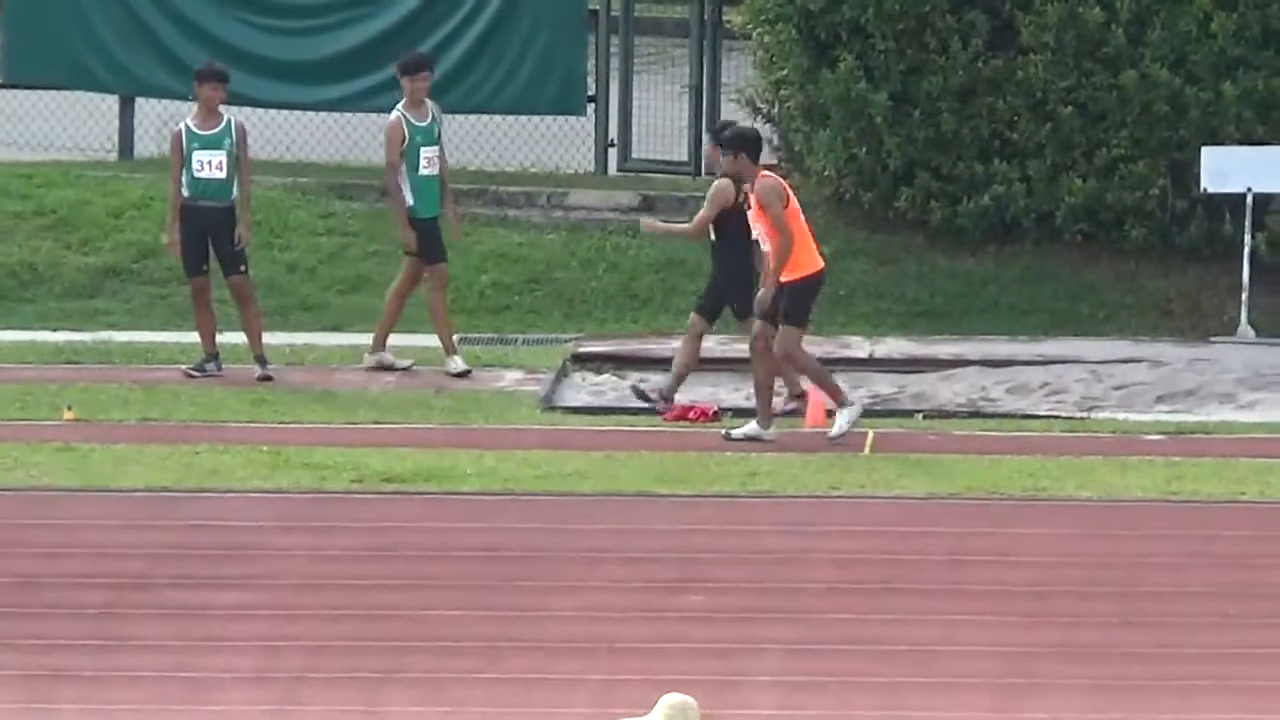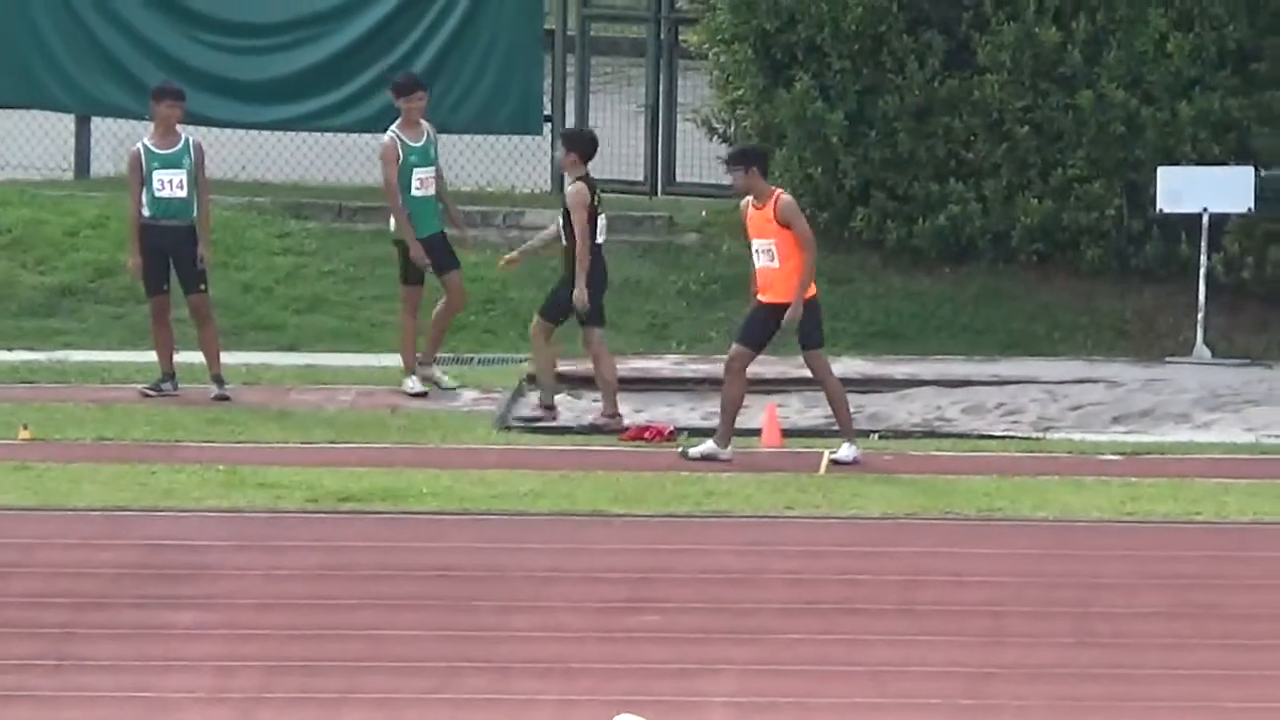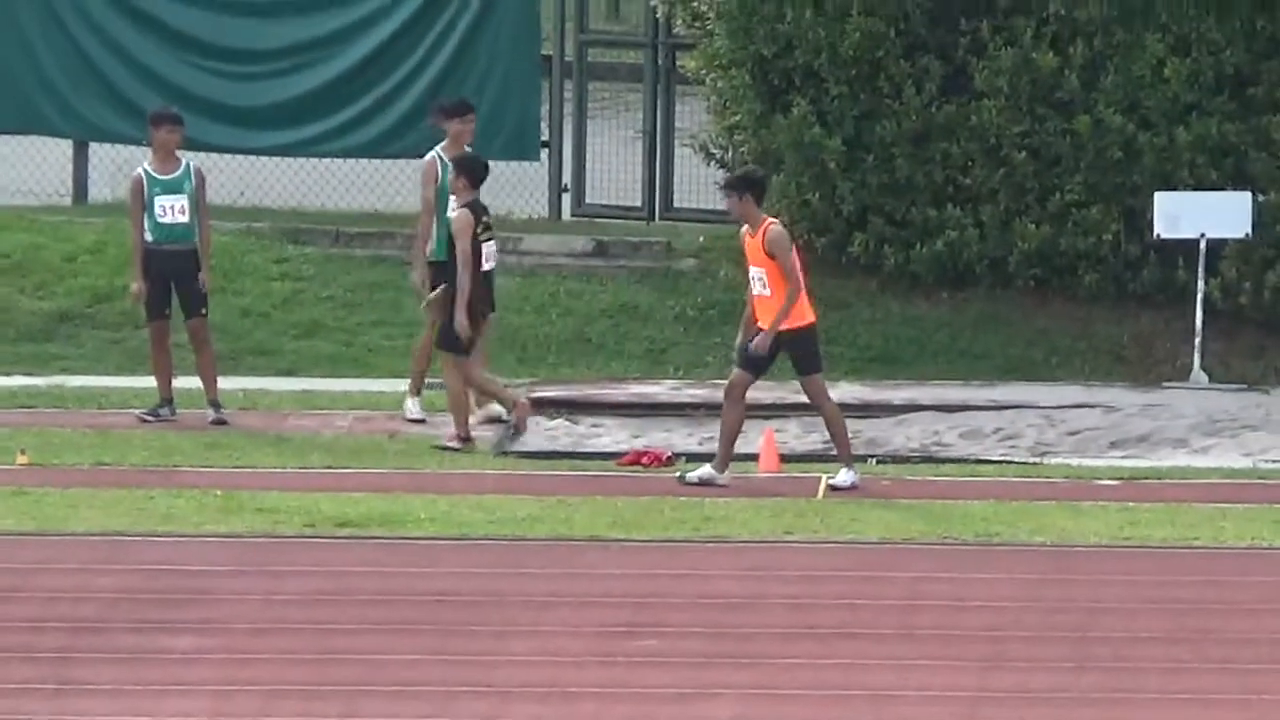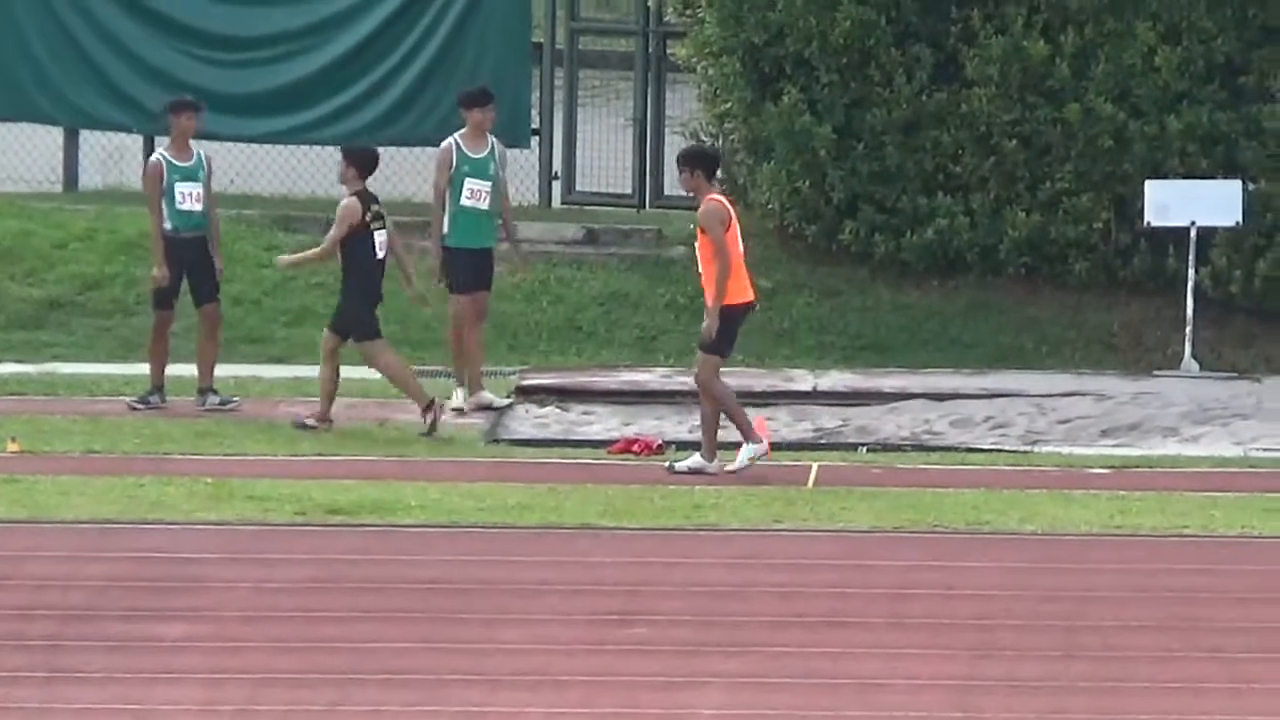
dt=0.4s
person 1, frame 1
left shoulder: (435, 111)
right shoulder: (397, 122)
right elbow: (392, 177)
left wrist: (449, 202)
right wrist: (404, 226)
left hip: (431, 208)
right hip: (416, 212)
left knee: (407, 281)
right knee: (439, 279)
left ankle: (377, 350)
right ankle: (451, 354)
person 1, frame 2
left shoulder: (430, 132)
right shoulder: (391, 143)
right elbow: (392, 198)
left wrist: (457, 221)
right wrist: (411, 242)
left hip: (434, 228)
right hip: (409, 232)
left knee: (457, 293)
right knee: (411, 300)
left ankle: (426, 362)
right ankle: (409, 372)
person 1, frame 3
right shoulder: (433, 162)
right elbow: (426, 214)
right wrist: (420, 265)
right hip: (441, 256)
right knee: (435, 325)
left ankle: (483, 403)
right ankle: (413, 395)
person 1, frame 4
left shoulder: (497, 150)
right shoulder: (449, 149)
left elbow: (503, 200)
right elbow: (439, 201)
left wrist: (512, 243)
right wrist: (435, 246)
left hip: (484, 243)
right hip: (456, 242)
left knee: (479, 314)
right knee: (460, 313)
left ankle: (476, 390)
right ankle: (460, 385)
person 2, frame 1
left shoulder: (766, 187)
right shoulder: (754, 188)
left elbow: (786, 240)
left wrist: (768, 286)
right wrist: (766, 283)
left hip: (802, 274)
right hip: (789, 276)
left knee: (786, 349)
right knee: (759, 341)
left ankle: (845, 404)
right ankle: (762, 423)
person 2, frame 2
left shoulder: (784, 204)
right shoulder: (746, 207)
left elbow: (810, 252)
left wrist: (798, 303)
right wrist: (758, 299)
left hip: (800, 300)
right hip: (767, 302)
left knee: (820, 370)
right knee: (734, 363)
left ankle: (849, 441)
right ankle: (721, 442)
person 2, frame 3
left shoulder: (774, 233)
right shoulder: (745, 234)
left elbow: (795, 287)
left wrist: (769, 333)
right wrist: (745, 329)
left hip: (796, 327)
right hip: (765, 327)
left knee: (818, 396)
right knee: (734, 389)
left ankle: (848, 467)
right ankle: (718, 467)
person 2, frame 4
left shoulder: (710, 210)
right shoulder: (716, 204)
left elbow: (724, 263)
left wrist: (713, 314)
left hip: (730, 303)
right hip: (728, 302)
left knee: (706, 376)
right knee: (703, 377)
left ankle: (753, 438)
right ankle: (707, 456)
person 3, frame 1
left shoulder: (236, 128)
right shoulder: (181, 132)
left elbow: (244, 178)
right elbow: (175, 183)
left wrist: (244, 221)
right wrist: (170, 227)
left hip: (224, 213)
right hip: (192, 214)
left knee: (242, 286)
right knee: (199, 289)
left ankle: (260, 359)
right ankle: (211, 358)
person 3, frame 2
left shoulder: (193, 147)
right shoulder: (139, 152)
left elbow: (202, 196)
right elbow: (135, 203)
left wrist: (205, 241)
right wrist: (134, 249)
left hip: (185, 233)
right hip: (153, 234)
left knee: (201, 306)
right knee: (159, 308)
left ankle: (217, 378)
right ankle: (167, 377)
person 3, frame 3
left shoulder: (194, 172)
right shoulder: (141, 178)
left elbow: (203, 221)
right elbow: (137, 229)
left wrist: (205, 266)
right wrist: (137, 275)
left hip: (187, 257)
right hip: (155, 258)
left knee: (199, 331)
right knee: (158, 333)
left ankle: (213, 403)
right ankle: (165, 402)
person 3, frame 4
left shoulder: (203, 160)
right shoulder: (158, 163)
right elbow: (154, 215)
left wrist: (217, 252)
right wrist: (158, 261)
left hip: (200, 244)
right hip: (172, 245)
left knee: (212, 317)
right knee: (162, 321)
left ankle: (206, 391)
right ankle: (157, 390)
person 4, frame 1
left shoulder: (723, 186)
right shoulder: (736, 182)
left elbow: (694, 229)
right elbow: (746, 227)
left wrist: (657, 227)
right wrist: (761, 267)
left hip: (733, 272)
right hip: (730, 270)
left knee: (751, 333)
right knee: (694, 329)
left ankle: (796, 393)
right ankle: (667, 393)
person 4, frame 2
left shoulder: (576, 190)
right shoulder: (586, 186)
left elbow: (582, 240)
right elbow: (556, 230)
left wrist: (579, 284)
right wrist: (521, 251)
left hip: (580, 278)
right hip: (591, 276)
left knee: (538, 332)
right knee: (595, 343)
left ankle: (546, 405)
right ankle: (610, 413)
person 4, frame 3
left shoulder: (461, 216)
right shoulder: (482, 212)
left elbow: (465, 266)
left wrist: (460, 311)
right wrist: (444, 291)
left hip: (465, 302)
right hip: (478, 301)
left knee: (452, 366)
right knee: (463, 367)
left ankle: (462, 435)
right ankle: (514, 404)
person 4, frame 4
left shoulder: (350, 205)
right shoulder: (372, 202)
left elbow: (327, 250)
right elbow: (394, 245)
left wrist: (291, 260)
right wrist: (410, 283)
left hip: (357, 292)
right hip: (358, 291)
left knee: (378, 355)
right knee: (328, 346)
left ankle: (427, 405)
right ankle: (321, 415)
